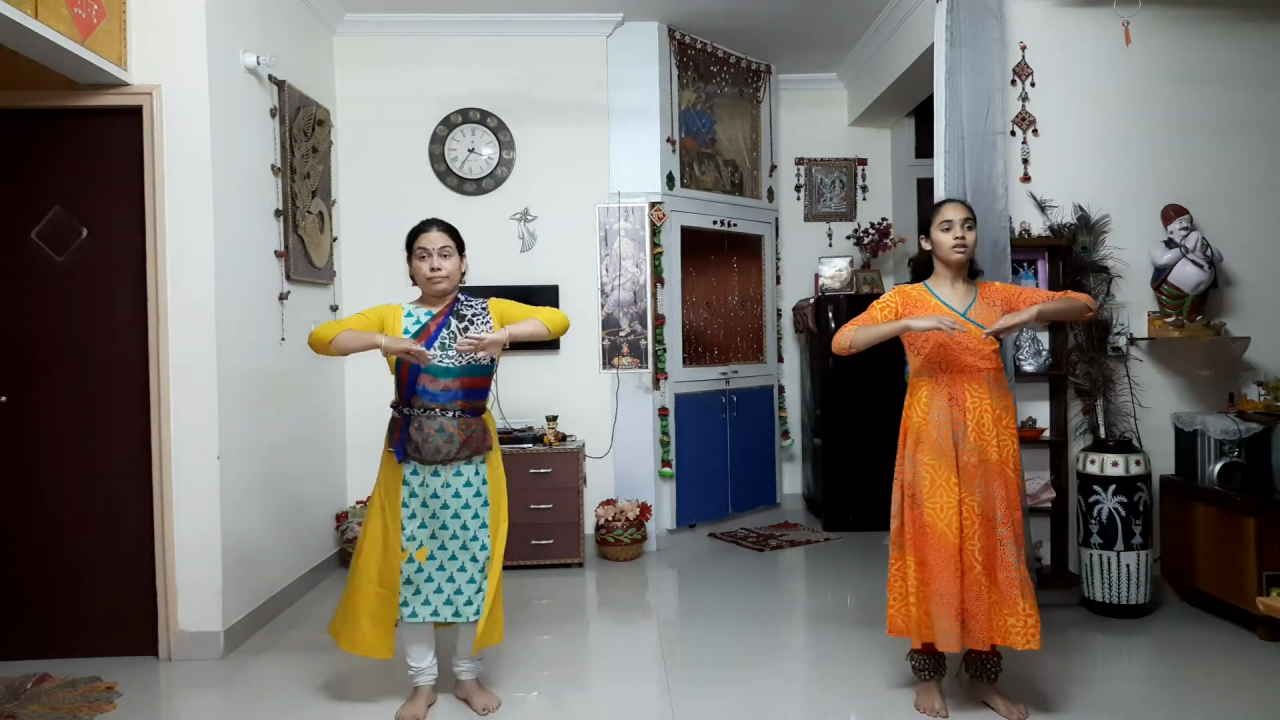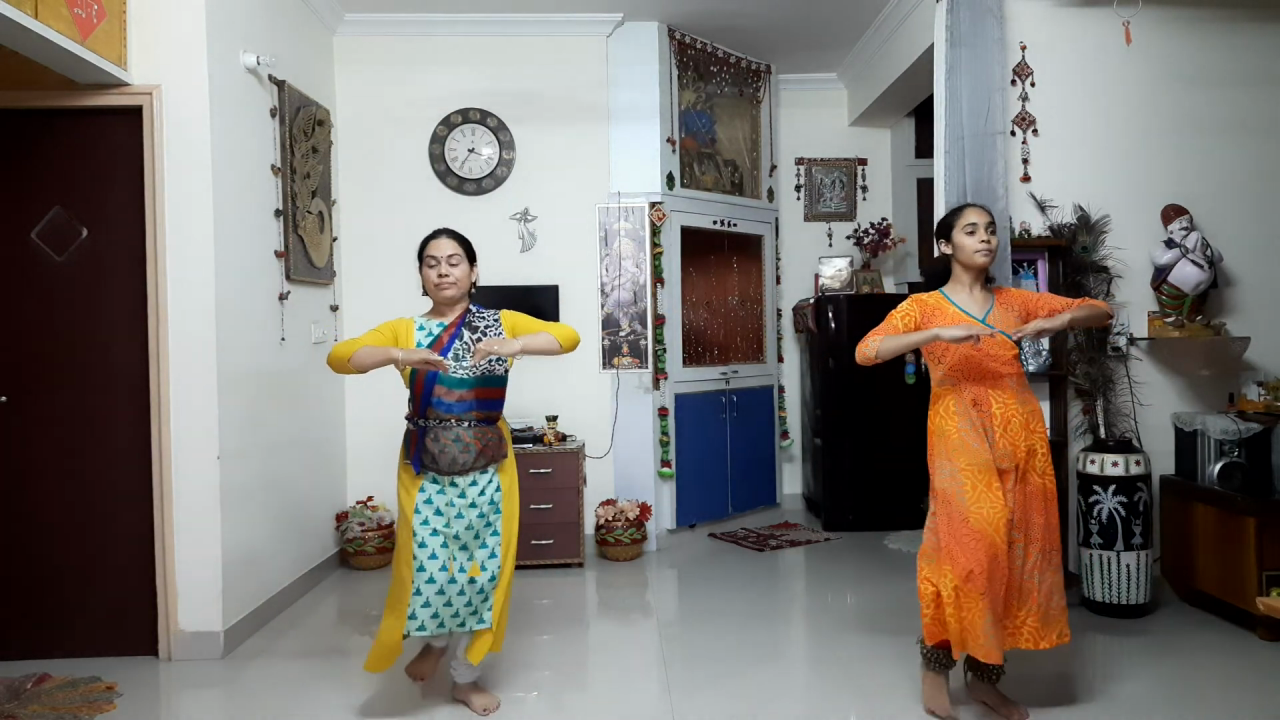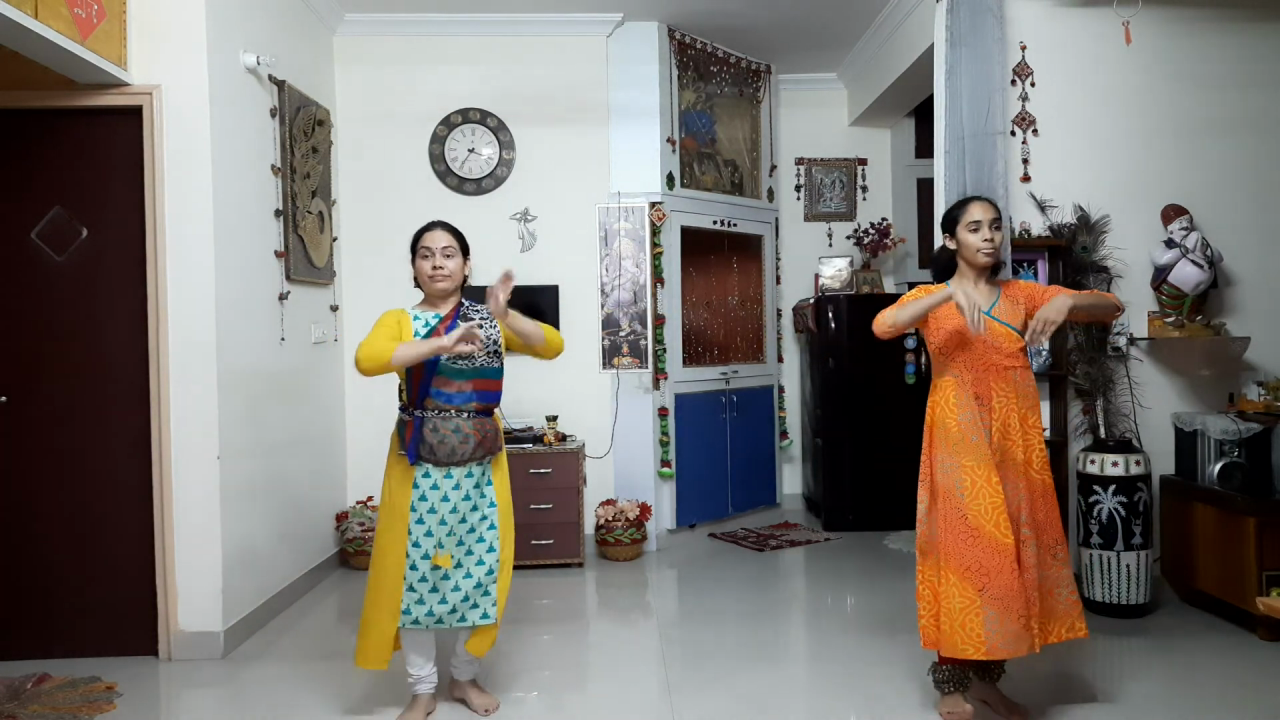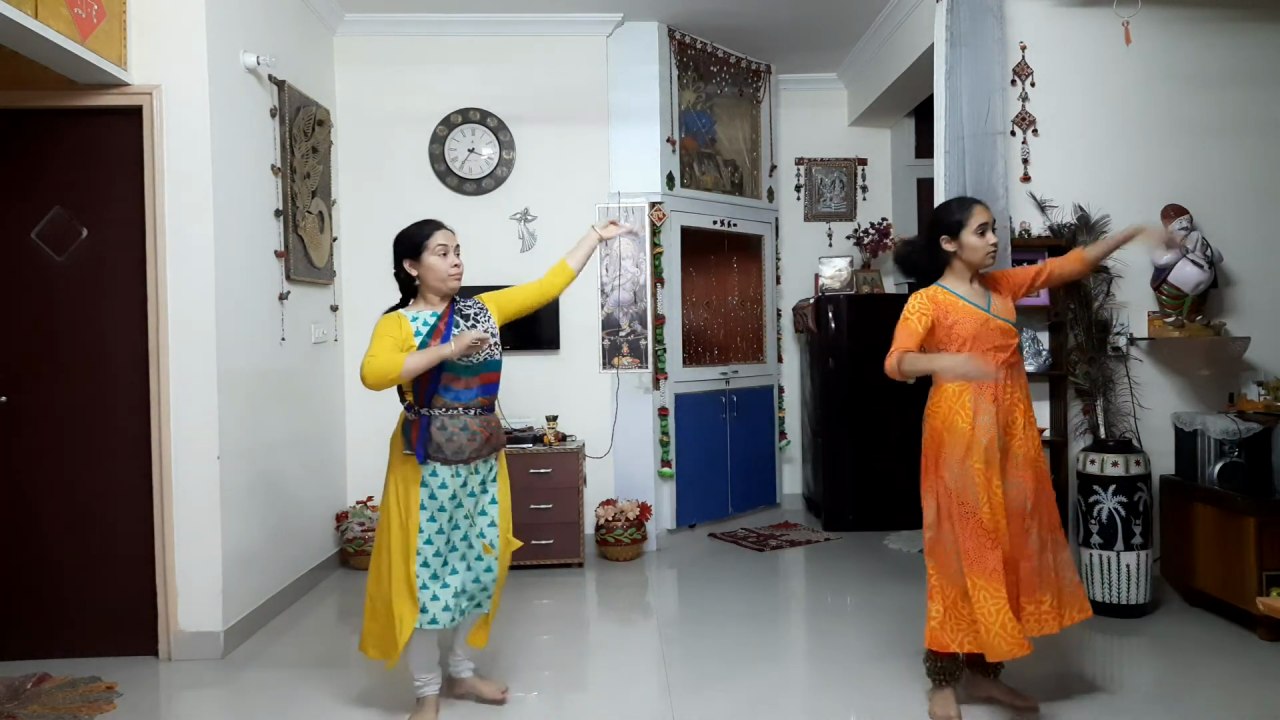
dt=0.5s
person 1, frame 1
left shoulder: (998, 295)
right shoulder: (905, 298)
left elbow: (1085, 305)
right elbow: (841, 341)
left wrist: (1031, 312)
right wrist: (908, 323)
left hip: (990, 434)
right hip: (932, 435)
left knee: (991, 549)
right knee: (932, 546)
left ankle: (983, 677)
right ankle: (927, 675)
person 1, frame 2
left shoulder: (1017, 302)
right shoulder: (923, 306)
left elbow: (1102, 311)
right elbow: (866, 351)
left wrist: (1063, 320)
right wrist: (939, 334)
left hip: (1020, 440)
right hip: (960, 440)
left knee: (1014, 552)
right knee: (965, 550)
left ankle: (983, 675)
right ankle: (936, 661)
person 1, frame 3
left shoulder: (1023, 294)
right shoulder: (933, 297)
left elbow: (1113, 307)
right elbow: (882, 325)
left wrist: (1067, 301)
right wrist: (948, 294)
left hip: (1018, 438)
right hip: (958, 438)
left knee: (1017, 549)
right knee: (962, 549)
left ankle: (986, 676)
person 1, frame 4
left shoulder: (1004, 285)
right shoulder: (926, 301)
left elbow: (1069, 264)
right elbow: (897, 363)
left wrist: (1128, 233)
right wrist: (947, 362)
left hip: (1012, 437)
right hip: (959, 440)
left knee: (1017, 543)
right knee: (962, 551)
left ankle: (981, 670)
person 2, frame 1
left shoulder: (490, 311)
right shoulder: (390, 317)
left elbow: (557, 320)
right elbow: (320, 338)
left wrist: (501, 336)
right wrist: (384, 343)
left hip: (471, 462)
right hip: (412, 463)
left knee: (472, 563)
right knee: (413, 567)
left ankle: (468, 676)
person 2, frame 2
left shoulder: (502, 323)
right shoulder: (403, 330)
left elbow: (568, 338)
right elbow: (339, 358)
left wrist: (516, 344)
right wrist: (401, 355)
left hip: (486, 471)
right hip: (426, 472)
left knee: (484, 575)
right knee: (427, 576)
left ankle: (465, 678)
right ankle: (434, 640)
person 2, frame 3
left shoulder: (491, 319)
right shoulder: (398, 320)
left elbow: (552, 346)
right elbow: (366, 360)
left wrist: (507, 315)
right wrist: (442, 343)
left hip: (479, 466)
right hip: (419, 466)
left knee: (479, 569)
right knee: (418, 572)
left ankle: (465, 677)
person 2, frame 4
left shoulder: (481, 307)
right shoulder: (398, 324)
left elbow: (544, 288)
right elbow: (374, 373)
left wrist: (590, 241)
right wrist: (449, 348)
left hip: (482, 462)
right hip: (424, 466)
left knee: (481, 565)
right knee: (424, 574)
left ankle: (462, 668)
